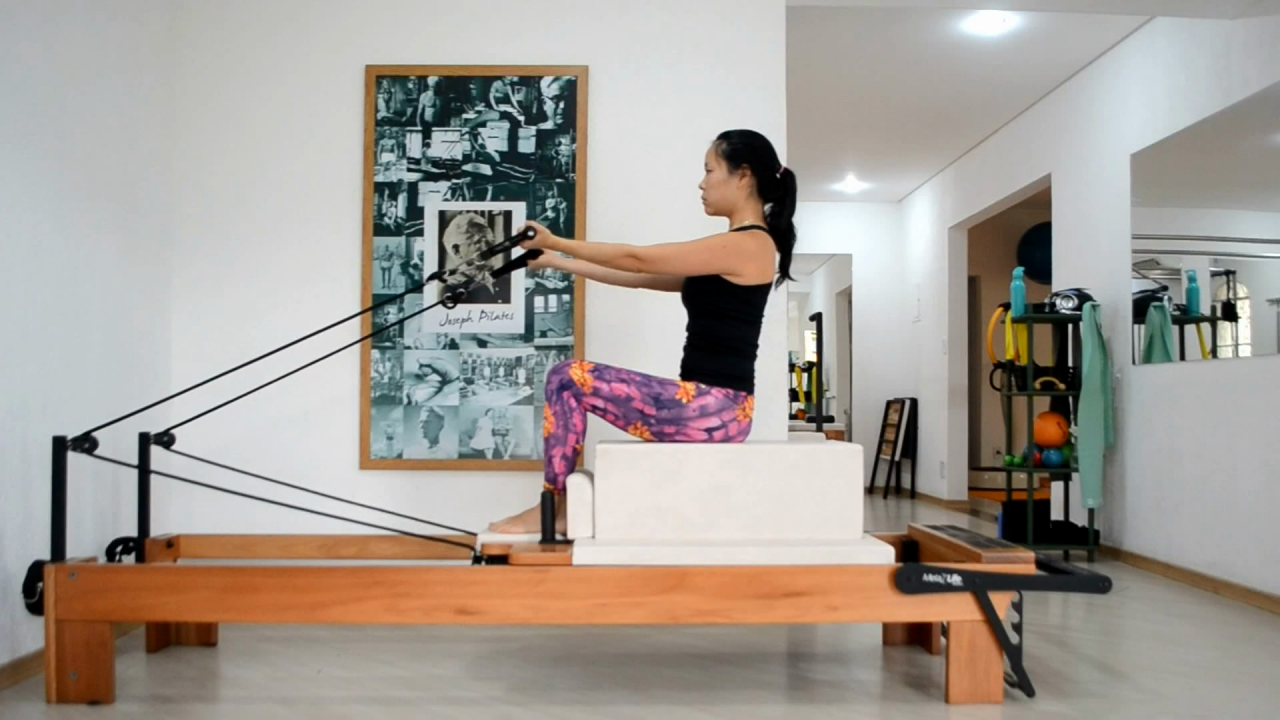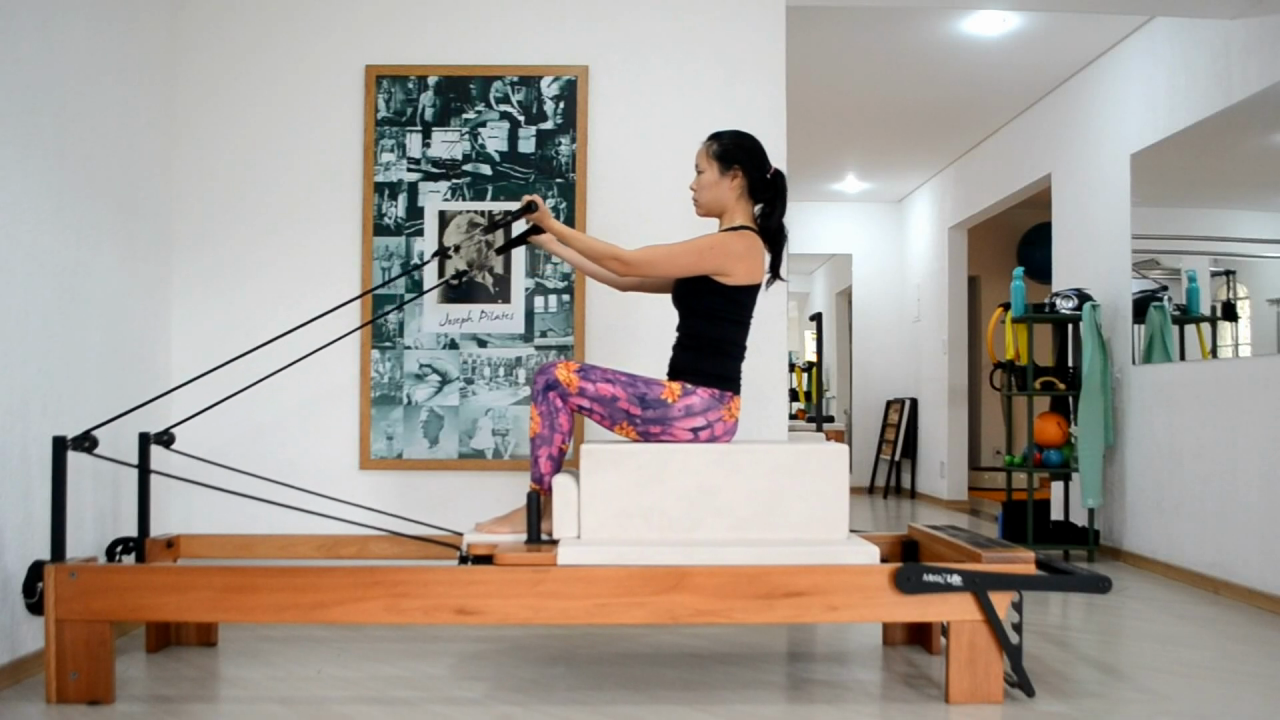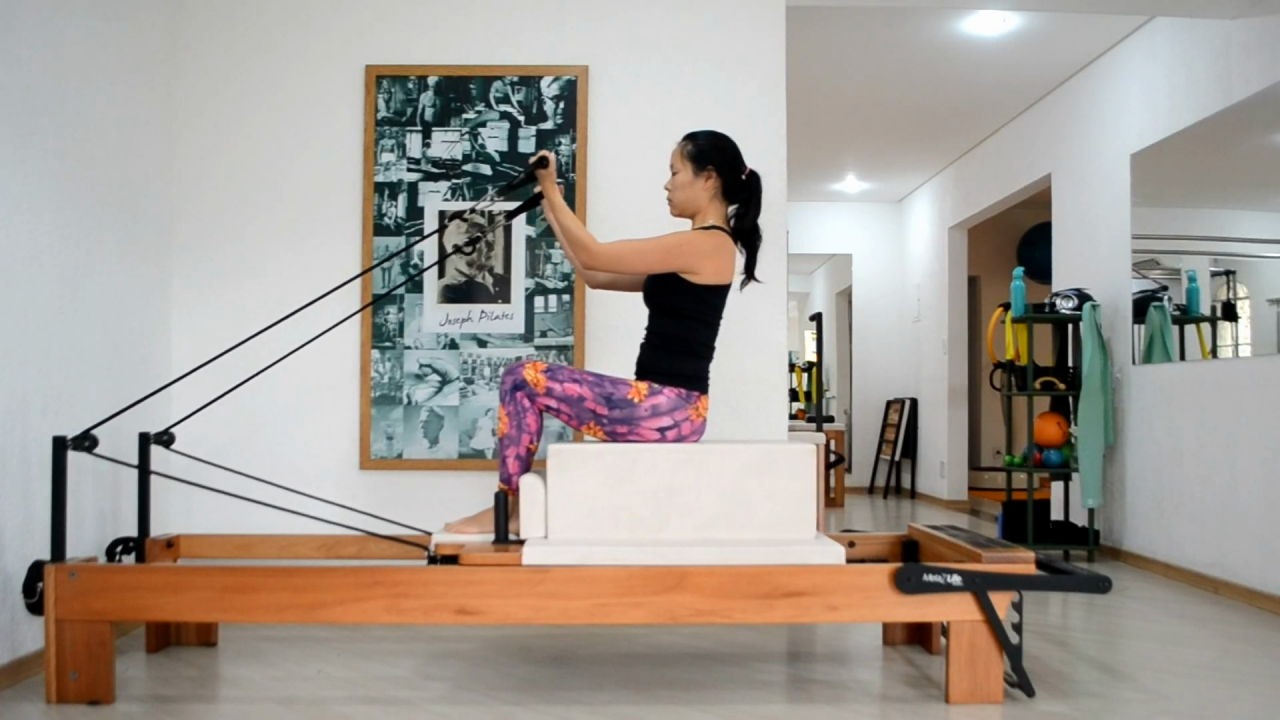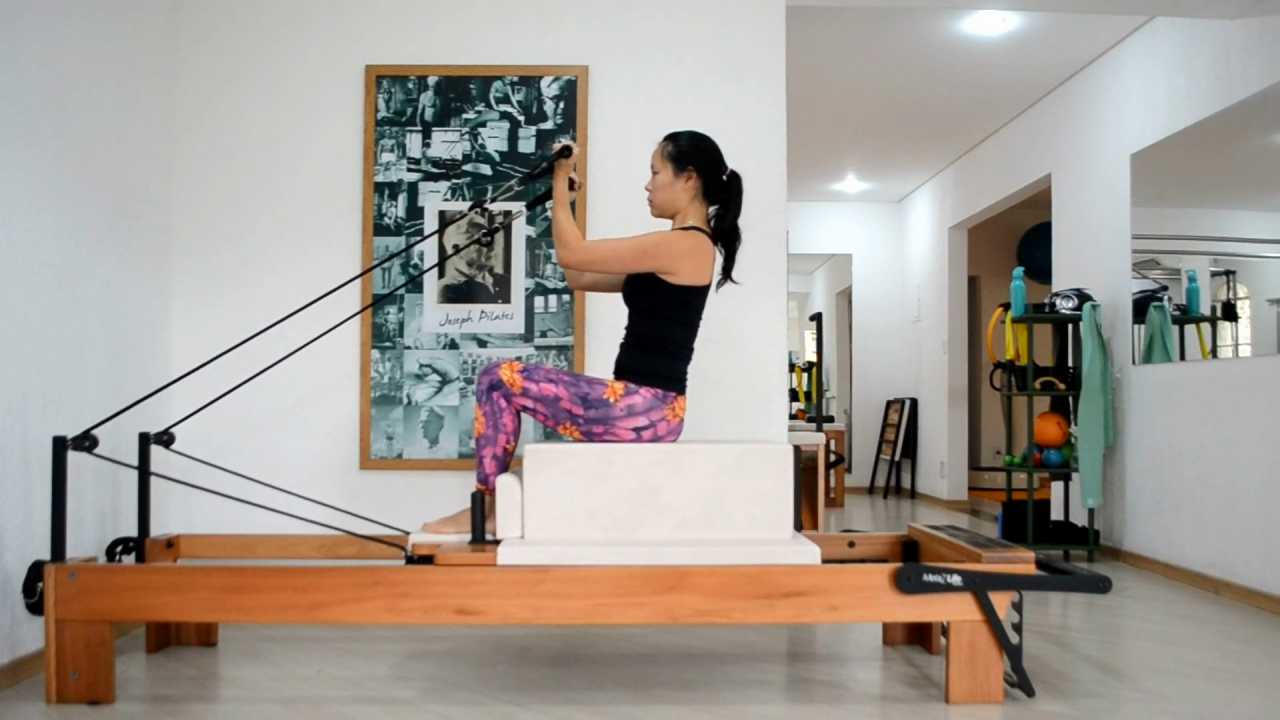
dt=1s
person 1, frame 1
left shoulder: (748, 245)
right shoulder: (730, 251)
left elbow: (636, 260)
right elbow: (636, 277)
left wrist: (556, 242)
right wrist: (556, 261)
left hip: (715, 407)
right hip: (707, 405)
left knee: (569, 378)
right knee: (573, 381)
left ankle: (554, 508)
right ankle: (558, 505)
person 1, frame 2
left shoulder: (737, 245)
right shoulder: (721, 251)
left elbow: (626, 263)
right elbow: (626, 280)
left wrist: (553, 224)
right wrist: (553, 246)
left hip: (701, 408)
right hip: (694, 405)
left knee: (555, 378)
right knee: (561, 382)
left ankle: (541, 508)
right ankle: (546, 506)
person 1, frame 3
left shoulder: (707, 244)
right shoulder: (694, 251)
left elbow: (593, 256)
right elbow: (596, 275)
left wrist: (552, 192)
right wrist: (550, 212)
left hip: (668, 408)
right hip: (664, 405)
left knee: (523, 379)
right knee: (530, 382)
left ankle: (510, 508)
right ankle: (515, 506)
person 1, frame 4
left shoulder: (683, 244)
right shoulder: (677, 249)
left elbow: (572, 255)
right elbow: (581, 277)
left wrist: (560, 182)
right wrist: (562, 202)
left hip: (643, 407)
right hip: (645, 406)
left knee: (499, 379)
right knee: (508, 384)
left ankle: (486, 509)
right ankle: (494, 505)
